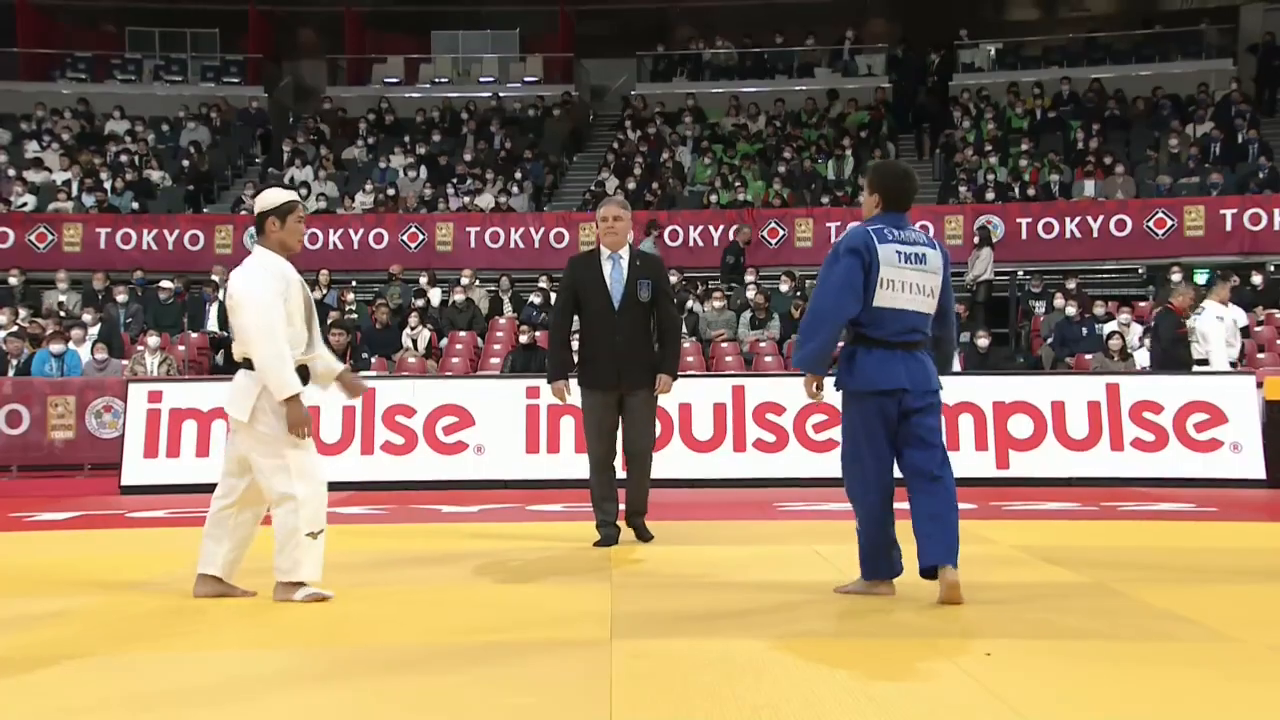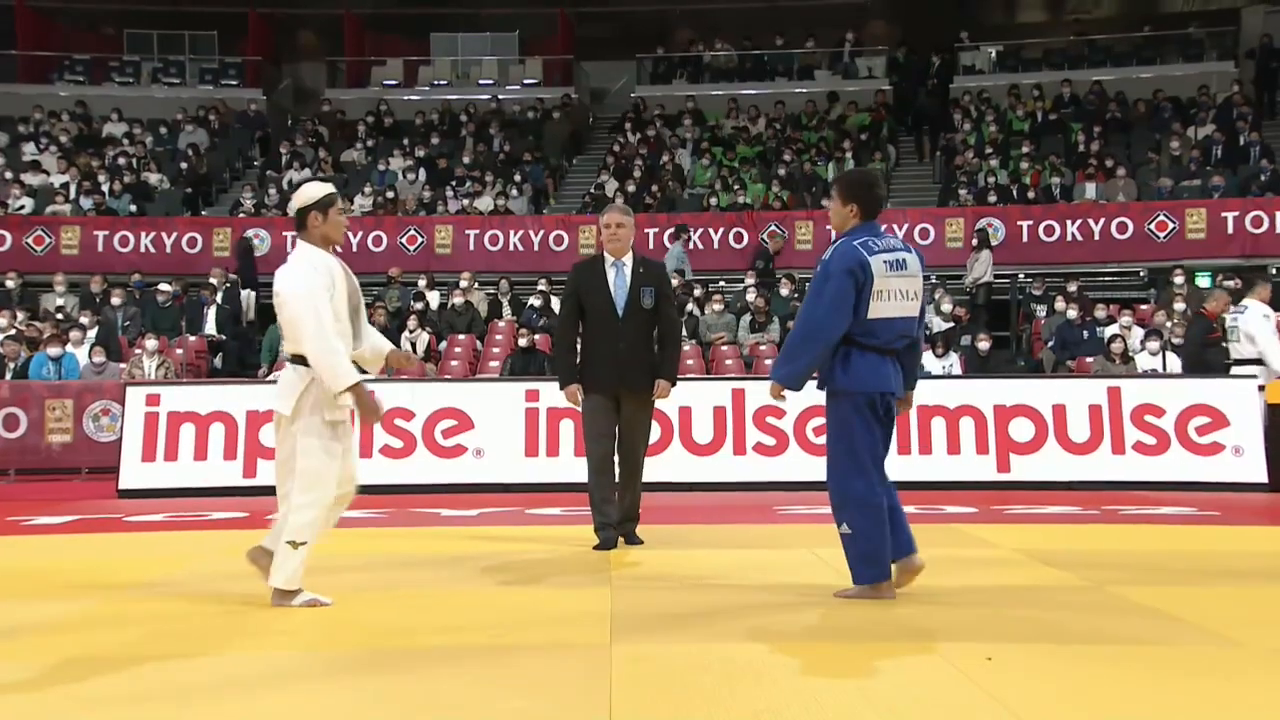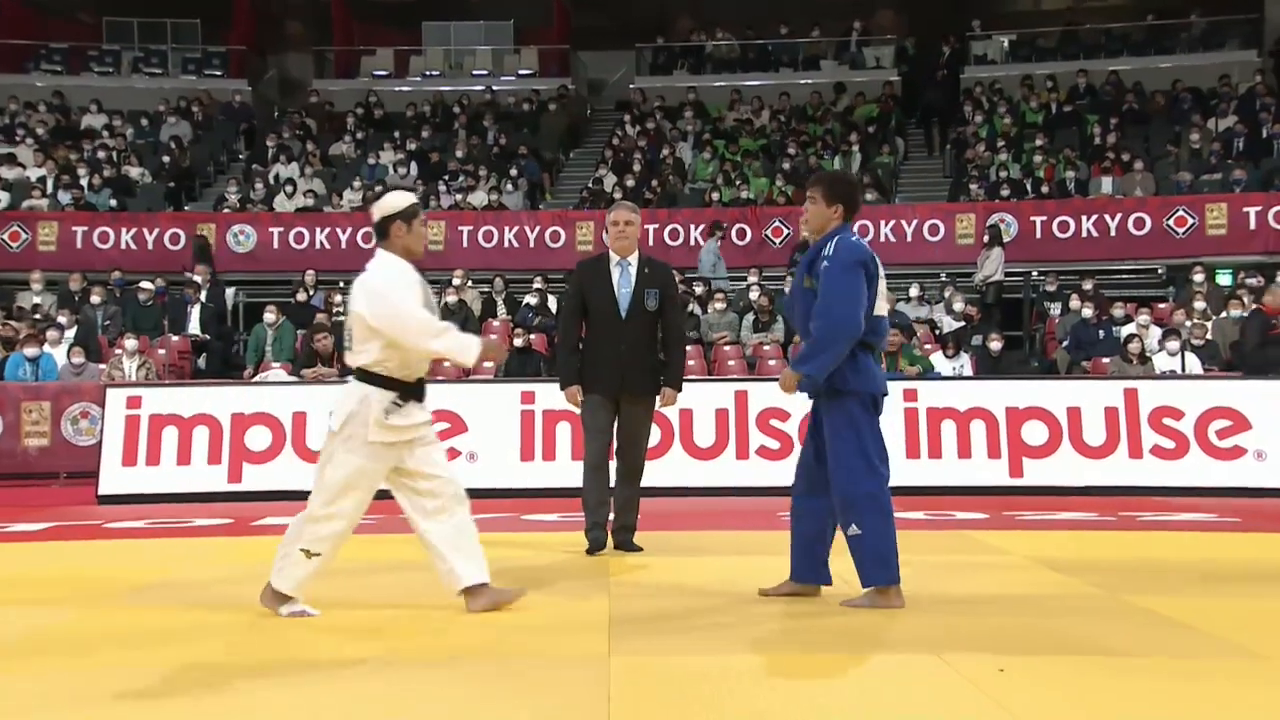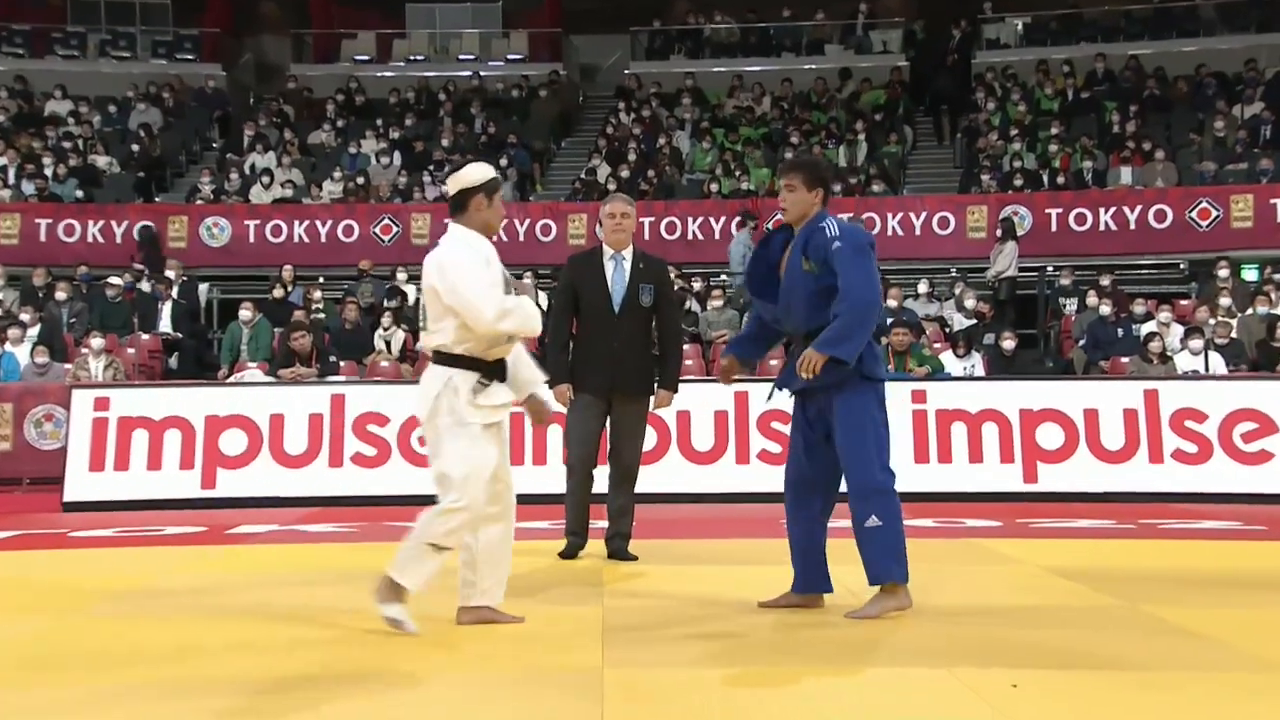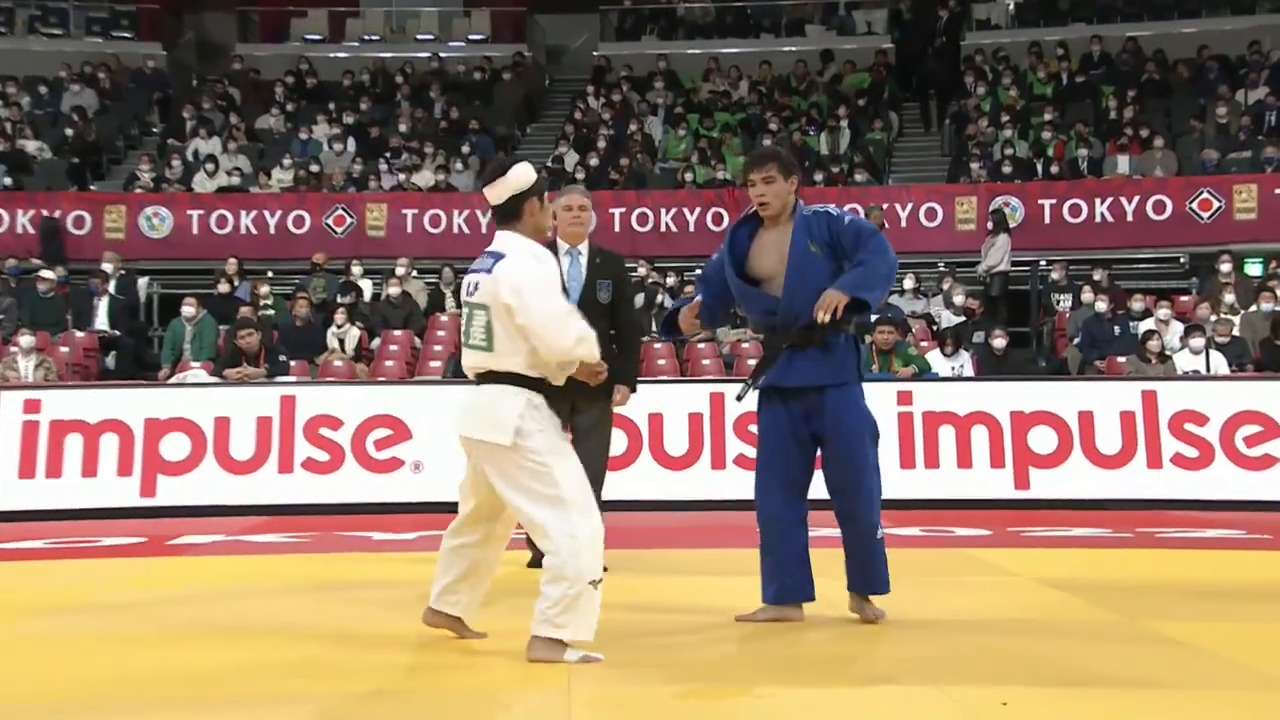
dt=0.3s
person 1, frame 1
left shoulder: (857, 243)
right shoulder: (935, 249)
left elbow: (829, 308)
right elbow: (943, 322)
left wrist: (812, 363)
right wrist: (937, 366)
left hip: (868, 371)
right hip: (918, 371)
left knee: (869, 478)
right knee: (930, 472)
person 1, frame 2
left shoulder: (842, 256)
right shoulder: (905, 252)
left elbow: (818, 325)
right elbow: (913, 323)
left wrist: (786, 373)
right wrist: (906, 380)
left hip: (851, 375)
right hip: (885, 373)
left knee: (853, 477)
right knee: (867, 471)
person 1, frame 3
left shoulder: (839, 253)
right shoulder: (851, 252)
left elbow: (838, 324)
left wrist: (801, 367)
left hip: (845, 380)
right hip: (844, 380)
left knee: (859, 480)
right knee: (812, 480)
right ankle: (805, 575)
person 1, frame 4
left shoulder: (837, 236)
right shoulder: (780, 246)
left elbow: (862, 298)
right elbow: (770, 311)
left wrist: (827, 345)
right wrist: (739, 352)
left hip: (851, 371)
right hip: (813, 378)
left knee: (866, 476)
right knee: (805, 483)
left ankle: (891, 587)
right ankle: (809, 585)
person 1, frame 5
left shoulder: (827, 223)
right shoulder: (741, 243)
left elbow: (879, 256)
right elbow: (714, 292)
left wrist: (845, 289)
right wrist: (689, 313)
left hip: (832, 368)
right hip: (781, 371)
left knee: (855, 483)
right knee: (777, 490)
left ankle: (862, 590)
right ankle: (786, 598)
person 2, frame 1
left shoulder: (278, 272)
right shoulder: (256, 274)
left elbow: (302, 341)
right elbow: (266, 345)
left wrist: (339, 374)
right wrist: (292, 397)
left hip: (269, 395)
right hip: (266, 395)
left knee: (241, 489)
right knee: (301, 486)
left ankle: (212, 575)
right ankle: (292, 579)
person 2, frame 2
left shoulder: (329, 265)
right shoulder: (300, 270)
left elbow: (353, 327)
right elbow: (317, 337)
left wrist: (386, 353)
right wrist: (356, 385)
left hip: (331, 394)
right hip: (310, 392)
left knee: (338, 484)
right knee: (307, 491)
left ankle: (272, 553)
right ankle: (285, 586)
person 2, frame 3
left shoulder: (404, 277)
right shoulder: (380, 280)
right elbow: (420, 335)
left wrist: (418, 402)
right wrist: (477, 348)
left hip: (403, 412)
right hip: (370, 410)
left knee: (442, 497)
right knee: (333, 505)
left ankle: (475, 588)
right ankle: (281, 589)
person 2, frame 4
left shoulder: (476, 256)
right shoulder: (454, 255)
left elbow: (499, 339)
right elbow: (494, 318)
left wrist: (530, 390)
right wrist: (528, 305)
left hip: (482, 392)
right hip: (455, 391)
left knee: (496, 501)
right knee: (463, 499)
left ankle: (478, 600)
right ankle: (397, 583)
person 2, frame 5
left shoulder: (487, 263)
right shoulder: (527, 262)
right elbow: (559, 336)
left wrist: (572, 366)
right wrist: (583, 345)
left hip: (492, 407)
right hip: (517, 414)
left knee: (484, 518)
right knee: (571, 521)
left ankle: (446, 606)
right ankle: (553, 637)
person 3, frame 1
left shoulder: (652, 265)
right shoulder: (578, 266)
left elbow: (669, 321)
right elbow: (560, 323)
left wrist: (668, 368)
right wrist: (558, 372)
left hip: (641, 376)
right hip: (597, 377)
left knee: (640, 450)
right knee: (600, 454)
left ankle: (637, 514)
right ankle: (607, 525)
person 3, frame 2
left shoulder: (654, 272)
right shoulder: (581, 273)
left elbow: (670, 328)
right elbow: (566, 329)
left wrist: (666, 374)
right wrist: (568, 377)
left hip: (640, 380)
right hip: (596, 381)
left knee: (633, 456)
right knee: (599, 457)
left ankle: (627, 523)
person 3, frame 3
left shoulder: (660, 273)
right shoulder: (585, 271)
left elbow: (674, 331)
right elbow: (568, 328)
left wrist: (672, 380)
right wrist: (569, 378)
left hip: (641, 383)
right hip: (597, 383)
left knee: (632, 460)
right knee: (595, 457)
left ankle: (625, 531)
right ankle: (596, 532)
person 3, frame 4
left shoulder: (655, 269)
right shoulder: (577, 265)
left elbow: (671, 330)
right elbow: (559, 325)
left wrist: (668, 382)
right wrist: (558, 376)
left hip: (635, 384)
right hip: (587, 382)
left knee: (626, 465)
right knee: (580, 462)
left ankle: (618, 540)
right ankle: (575, 538)
person 3, frame 5
left shoulder: (612, 264)
left elbow: (628, 327)
left wrist: (625, 379)
left hip: (596, 384)
left knee: (592, 470)
right ankle: (541, 544)
